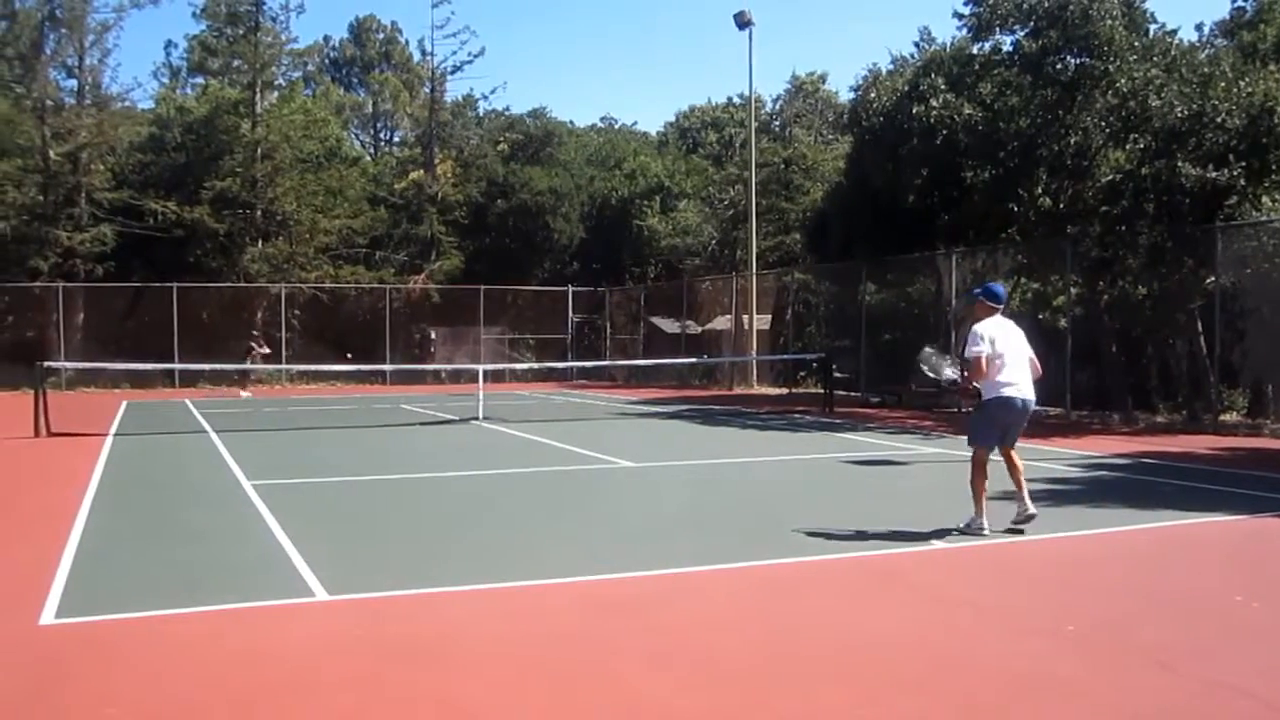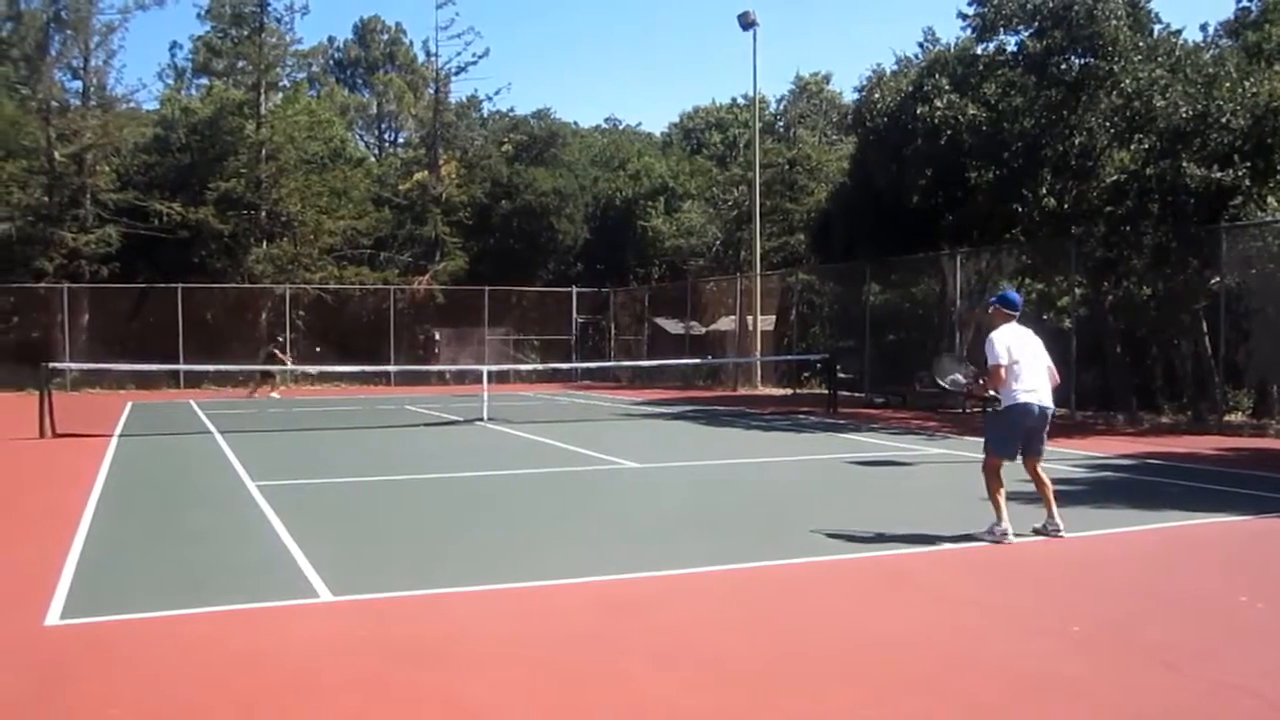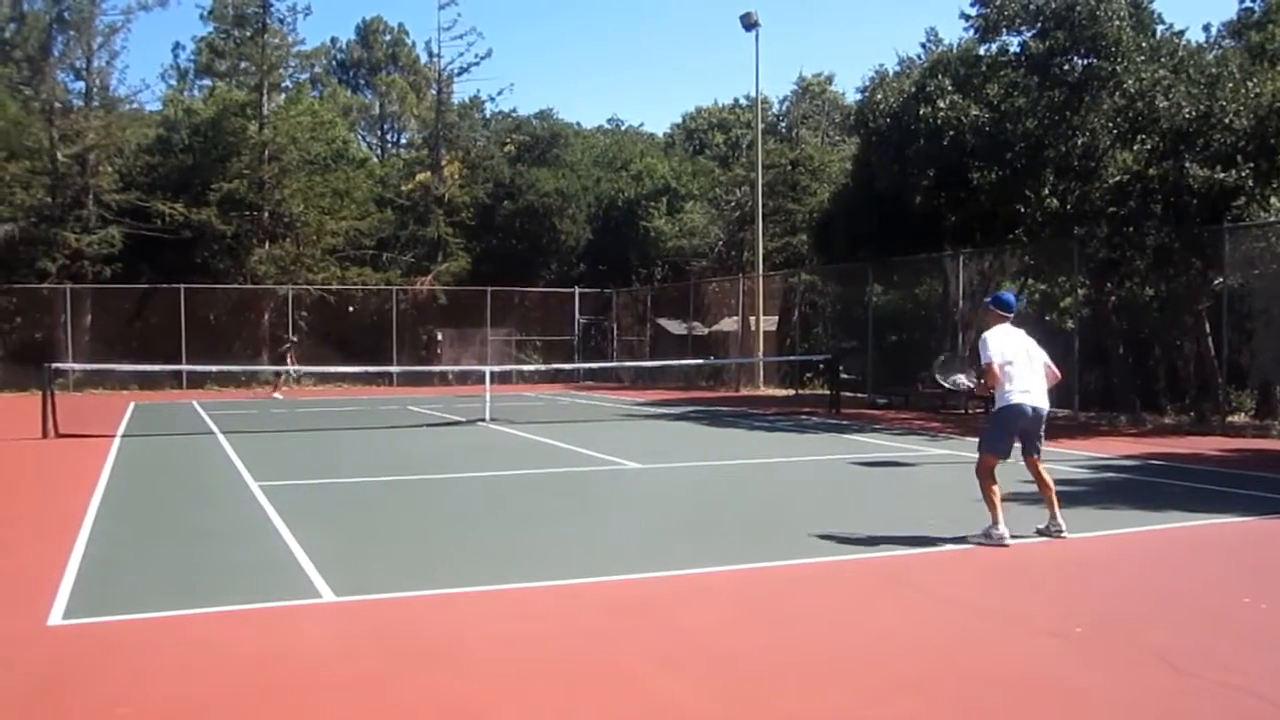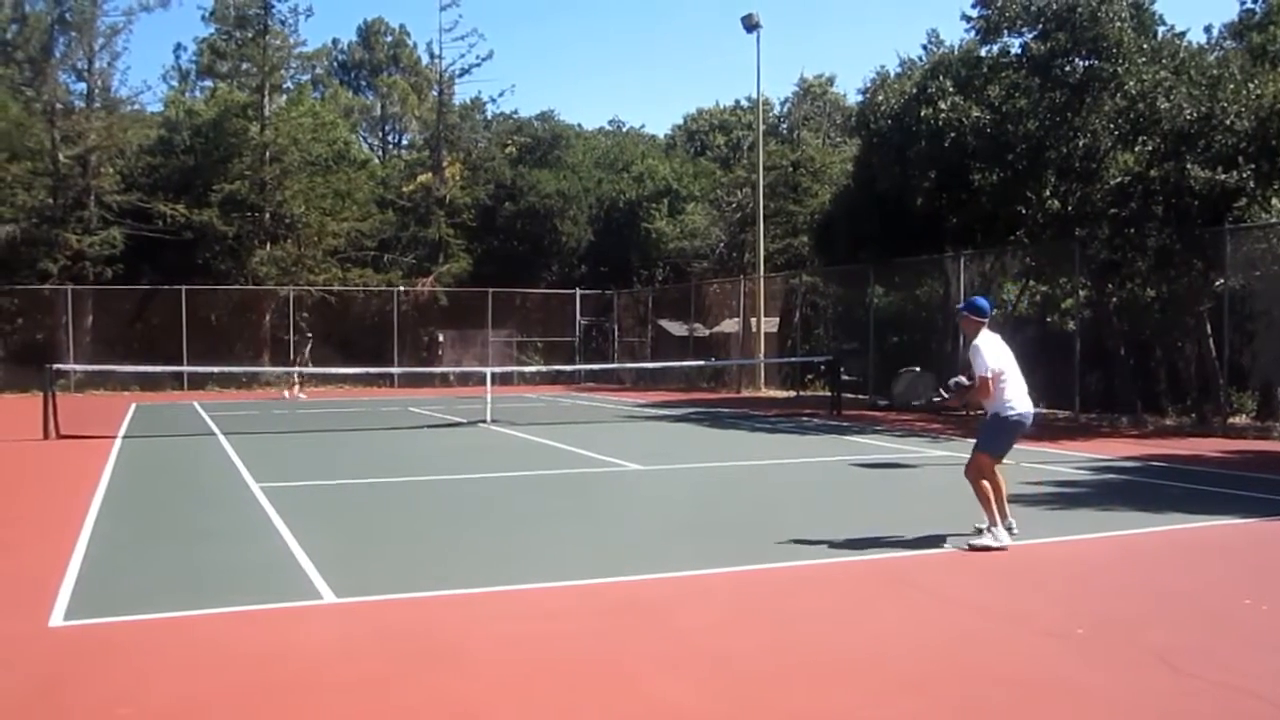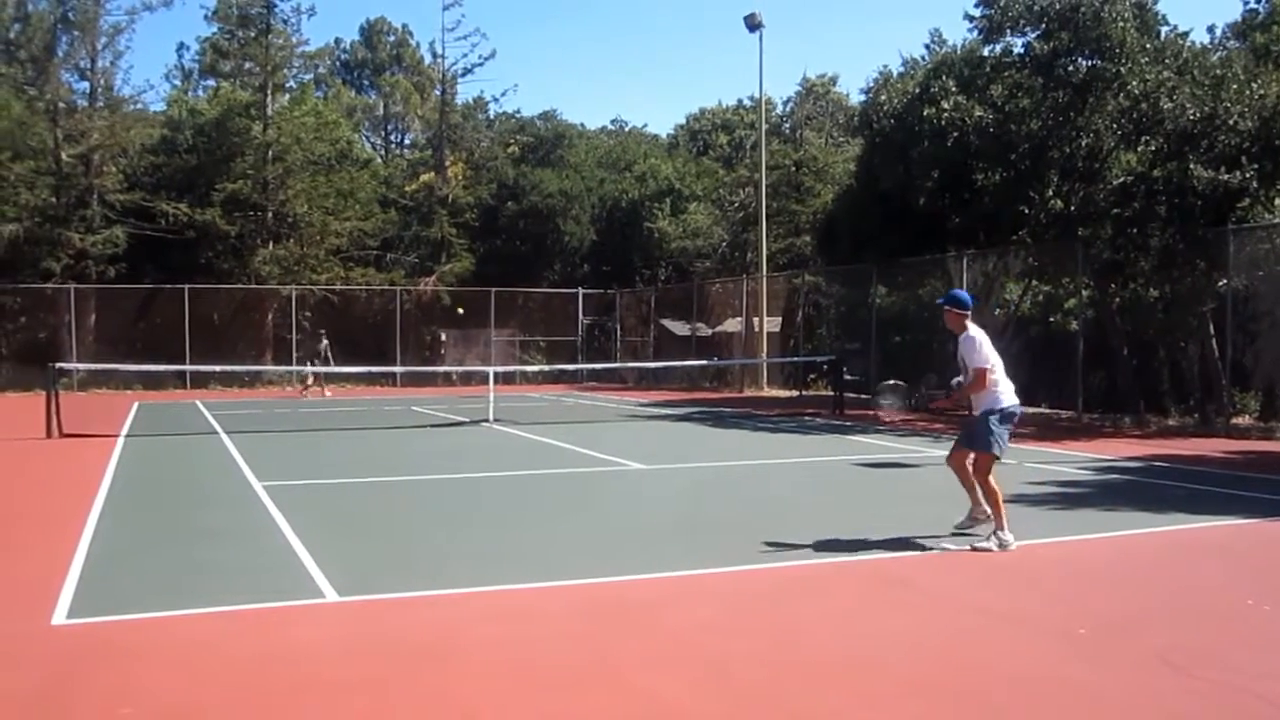
dt=0.3s
person 1, frame 1
left shoulder: (980, 329)
right shoulder: (1016, 330)
left elbow: (979, 370)
right elbow: (1036, 370)
left wrist: (967, 379)
left hip: (999, 400)
right hip: (1026, 399)
left knee: (979, 459)
right knee: (1008, 451)
left ankle: (979, 519)
right ankle: (1025, 504)
person 1, frame 2
left shoulder: (997, 337)
right shoulder: (1034, 337)
left elbow: (999, 377)
right elbow: (1055, 379)
left wrist: (984, 386)
left hip: (1016, 407)
right hip: (1044, 406)
left knee: (991, 467)
right knee: (1033, 466)
left ankle: (1001, 524)
right ankle: (1053, 521)
person 1, frame 3
left shoulder: (990, 337)
right shoulder: (1026, 338)
left elbow: (993, 376)
right elbow: (1055, 375)
left wrist: (984, 387)
left hip: (1012, 407)
right hip: (1039, 407)
left knee: (985, 468)
right knee: (1033, 465)
left ankle: (997, 528)
right ankle: (1056, 522)
person 1, frame 4
left shoulder: (980, 346)
right shoulder: (995, 340)
left elbow: (985, 391)
left wrist: (962, 398)
right wrist: (970, 393)
left hip: (1009, 414)
right hip: (1020, 411)
left knee: (974, 470)
right knee: (986, 465)
left ankle: (997, 531)
right ankle: (1004, 521)
person 1, frame 5
left shoulder: (975, 338)
right shoulder: (964, 339)
left elbow: (981, 381)
left wrist: (951, 397)
right wrist: (955, 394)
left hip: (1001, 408)
right hip: (983, 410)
left knee: (982, 470)
right knee: (955, 459)
left ankle: (1003, 535)
right ankle: (980, 508)
